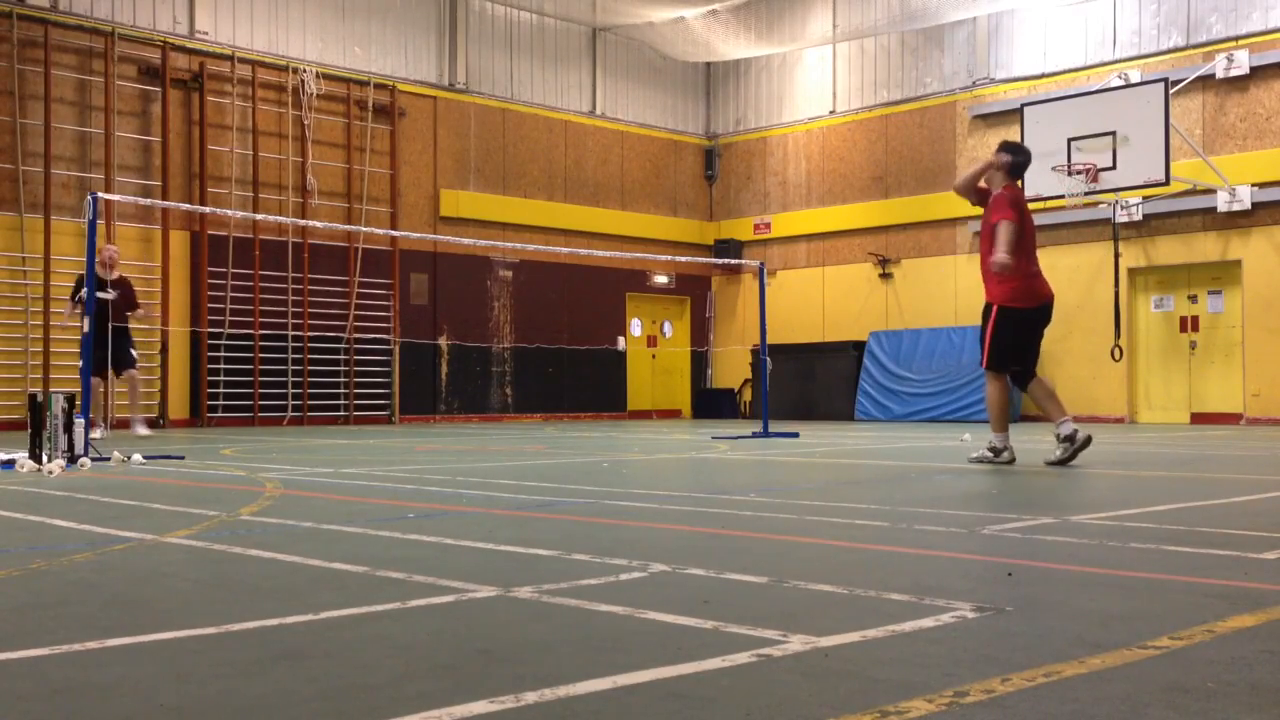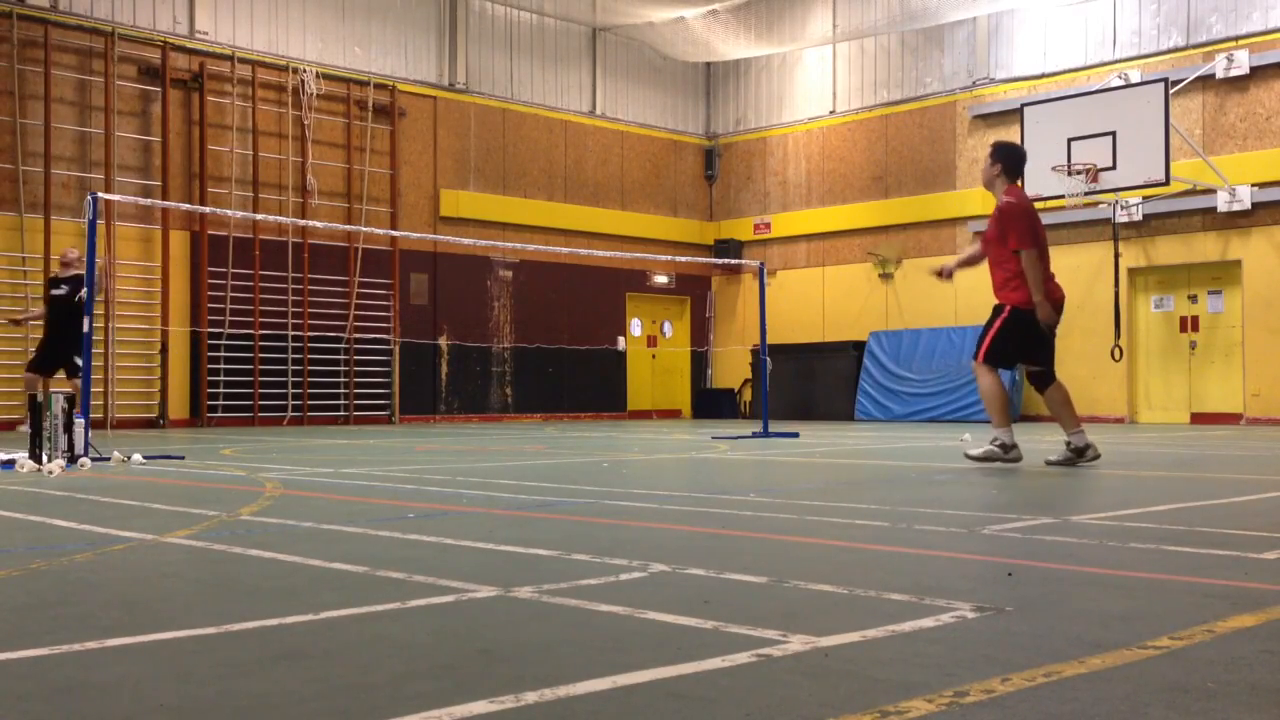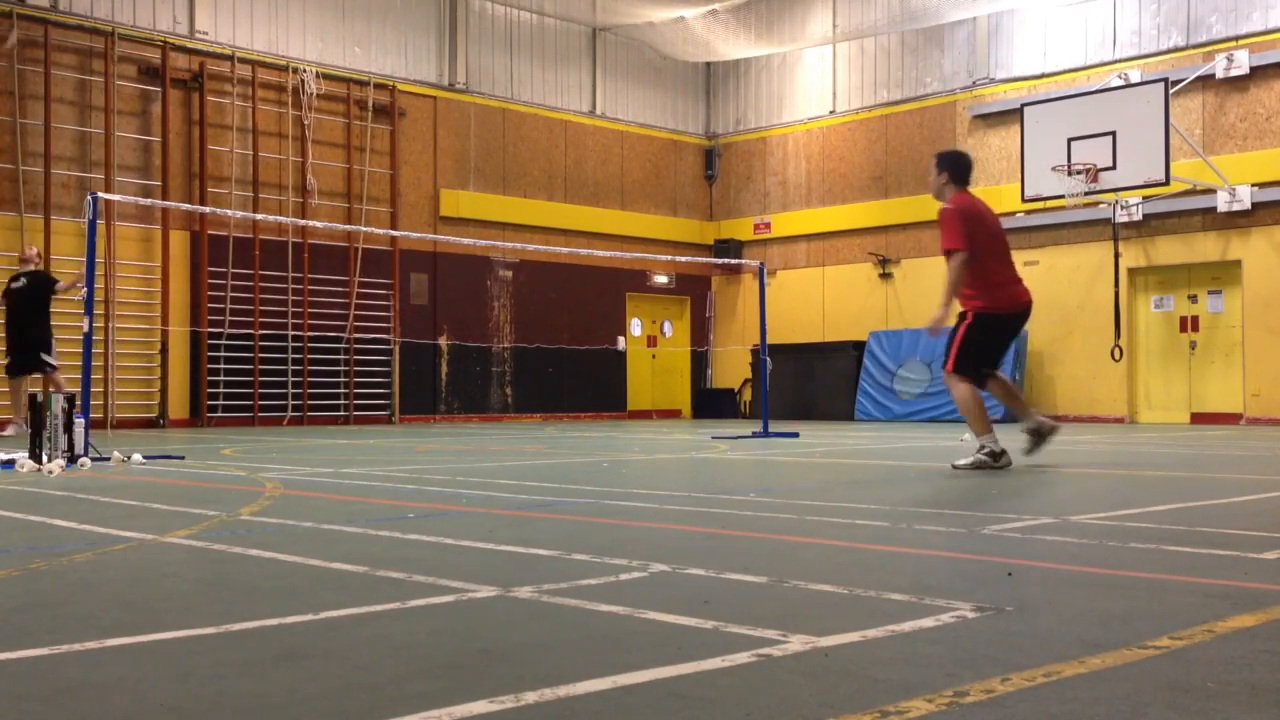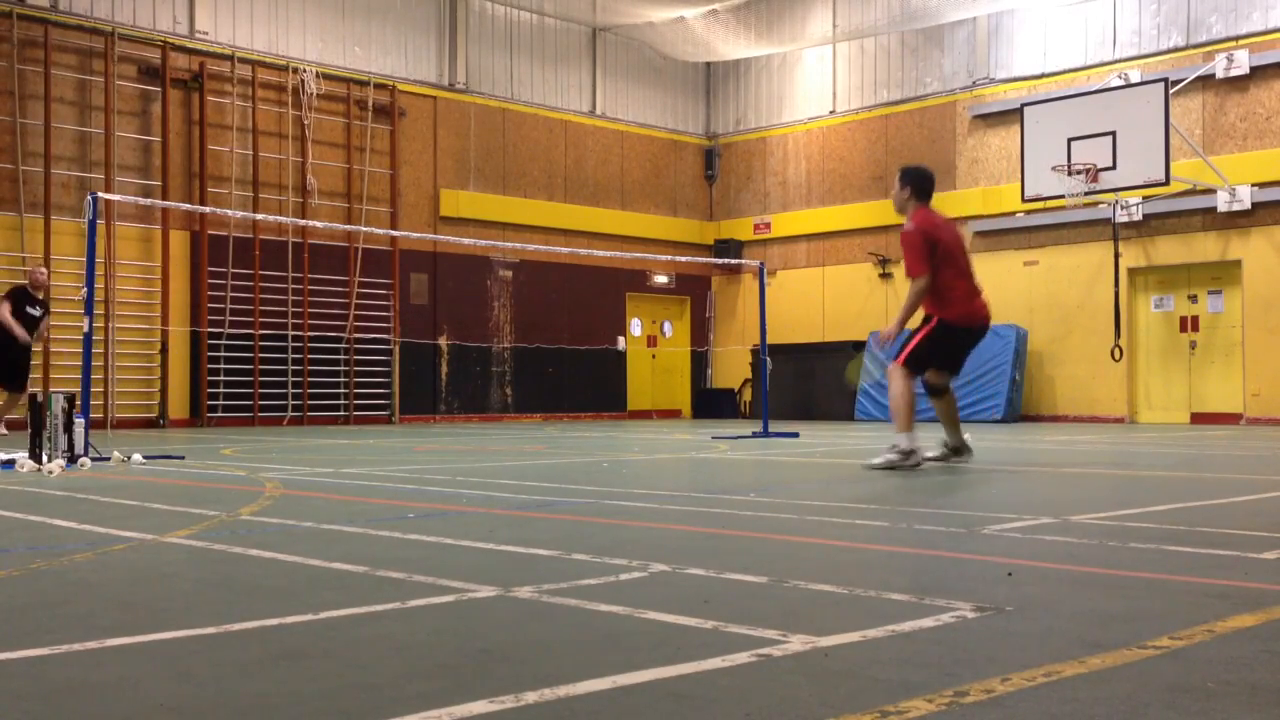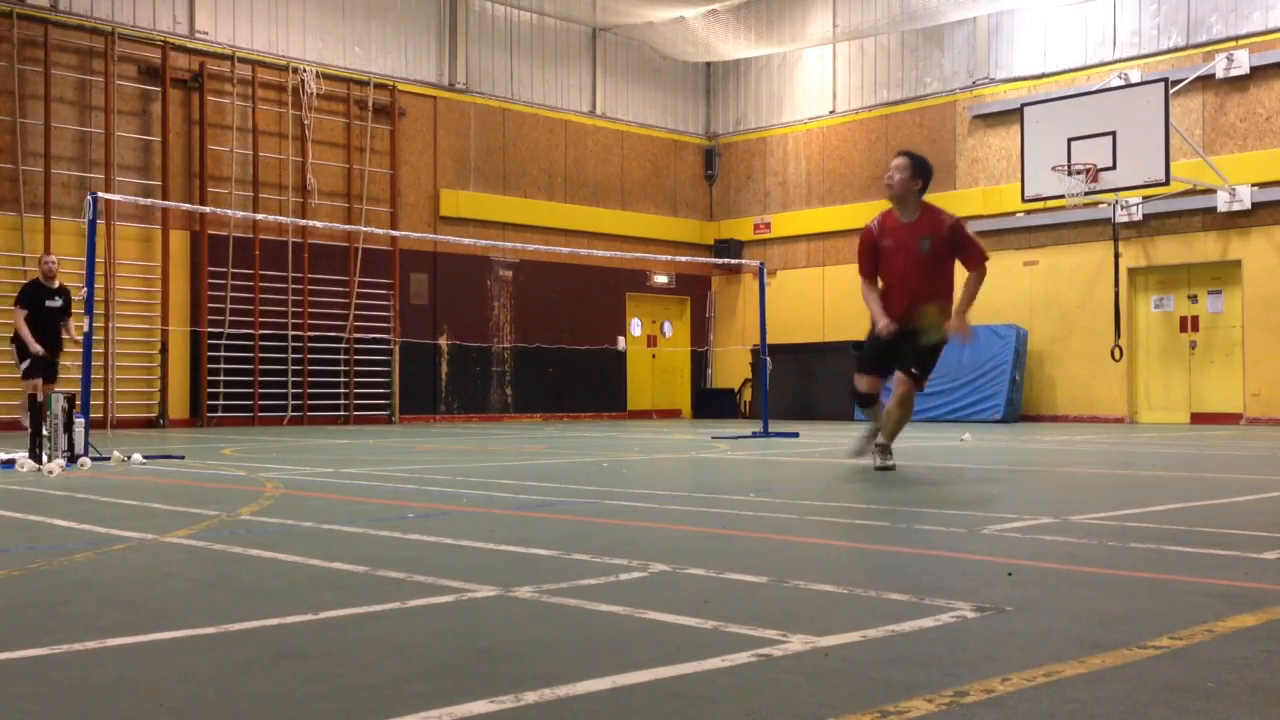
dt=0.4s
person 1, frame 1
left shoulder: (1004, 195)
right shoulder: (1005, 196)
left elbow: (1007, 225)
right elbow: (961, 188)
left wrist: (1002, 252)
right wrist: (986, 164)
left hip: (1010, 299)
right hip: (1035, 299)
left knee: (995, 371)
right knee: (1023, 373)
left ankle: (1000, 446)
right ankle: (1068, 431)
person 1, frame 2
left shoulder: (1010, 204)
right shoulder: (1008, 205)
left elbow: (1028, 253)
right elbow: (985, 248)
left wrist: (1040, 301)
right wrist: (955, 264)
left hip: (1022, 302)
right hip: (1032, 304)
left knee: (983, 363)
right knee: (1041, 374)
left ankle: (1004, 441)
right ankle: (1080, 444)
person 1, frame 3
left shoulder: (952, 209)
right shoulder: (979, 207)
left elbow: (959, 258)
left wrist: (944, 306)
left hip: (988, 306)
right hip: (1015, 302)
left knee: (956, 375)
right knee: (981, 373)
left ankle: (991, 449)
right ankle: (1036, 423)
person 1, frame 4
left shoulder: (914, 229)
right shoulder: (942, 224)
left elbow: (922, 282)
left wrist: (898, 323)
left hip: (953, 316)
right hip: (974, 316)
left knee: (899, 369)
right knee: (934, 378)
left ankle: (905, 447)
right ankle: (956, 444)
person 1, frame 5
left shoulder: (946, 225)
right shoulder: (875, 229)
left elbow: (978, 267)
right elbow: (868, 282)
left wrist: (960, 314)
right wrist: (879, 317)
left hip: (930, 326)
right hip: (890, 323)
left knee: (903, 388)
right knee: (864, 387)
left ankle: (883, 445)
right ankle: (876, 424)
person 2, frame 1
left shoulder: (124, 283)
right shoulder: (85, 279)
left elbow: (135, 310)
right elbow: (73, 304)
left wrist: (141, 314)
right wrist: (67, 315)
left hip: (120, 338)
right hip: (94, 339)
left knee: (132, 374)
right knee: (93, 382)
left ankle: (137, 421)
right ankle: (98, 425)
person 2, frame 2
left shoulder: (81, 279)
right shoulder: (51, 281)
left elbow: (97, 289)
left wrist: (100, 273)
right wrist: (24, 318)
left hip: (75, 340)
right hip: (51, 340)
left knee: (78, 383)
right knee: (29, 379)
right ankle: (33, 421)
person 2, frame 3
left shoulder: (40, 277)
left elbow: (60, 287)
left wrist: (77, 280)
left hip: (39, 336)
right hip: (16, 338)
left knee: (53, 376)
right ankle: (18, 422)
person 2, frame 4
left shoulder: (44, 306)
right shoulder: (15, 293)
left elbow: (40, 336)
left wrist: (42, 333)
right wrist: (17, 330)
left hip: (20, 353)
left knee: (17, 392)
person 2, frame 5
left shoulder: (65, 293)
right shoulder: (30, 290)
left elbow: (67, 319)
right elbow: (18, 318)
left wrist: (73, 335)
right wrist: (31, 343)
left hip: (51, 348)
right hip: (28, 347)
left knee: (49, 389)
right knee: (35, 384)
left ankle: (30, 416)
right ankle: (36, 427)
